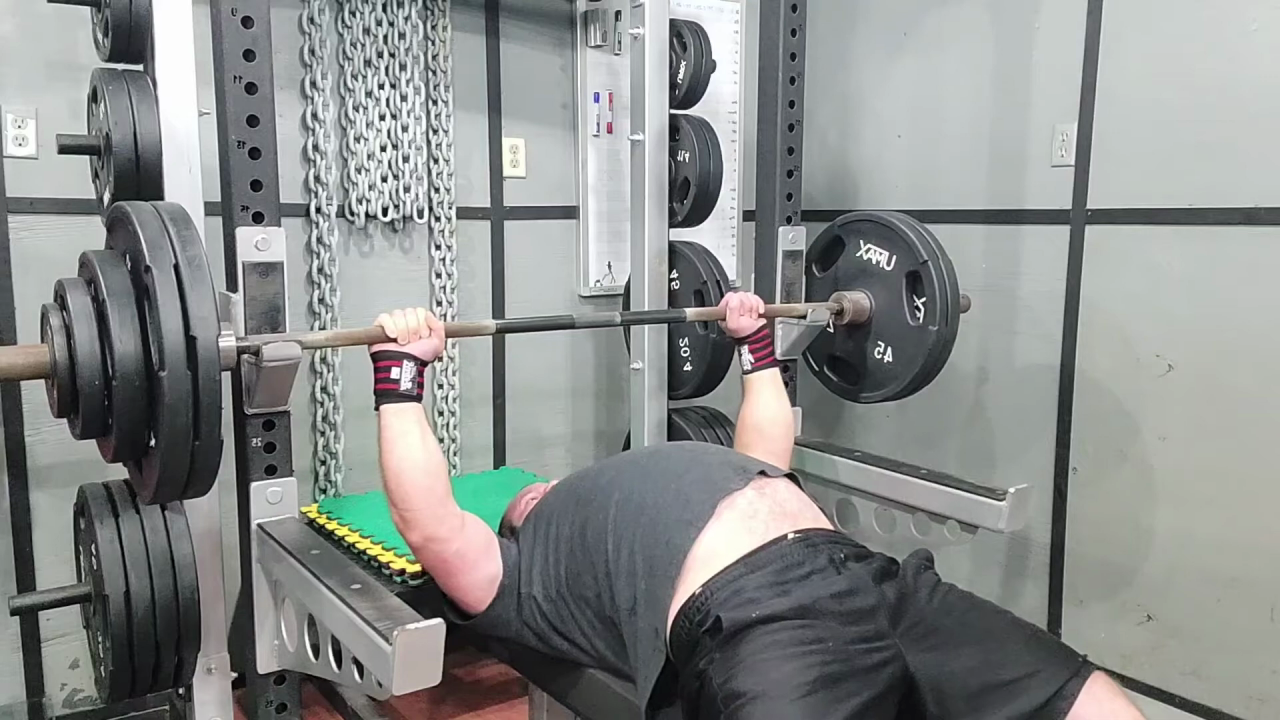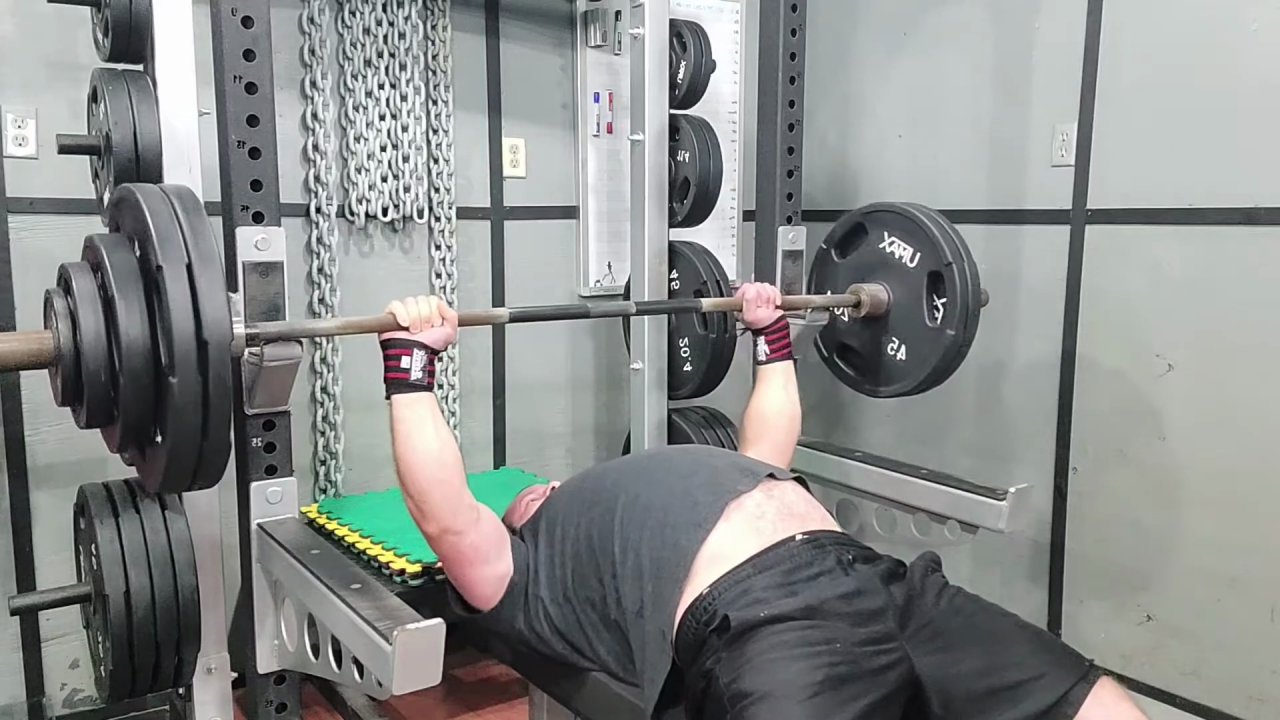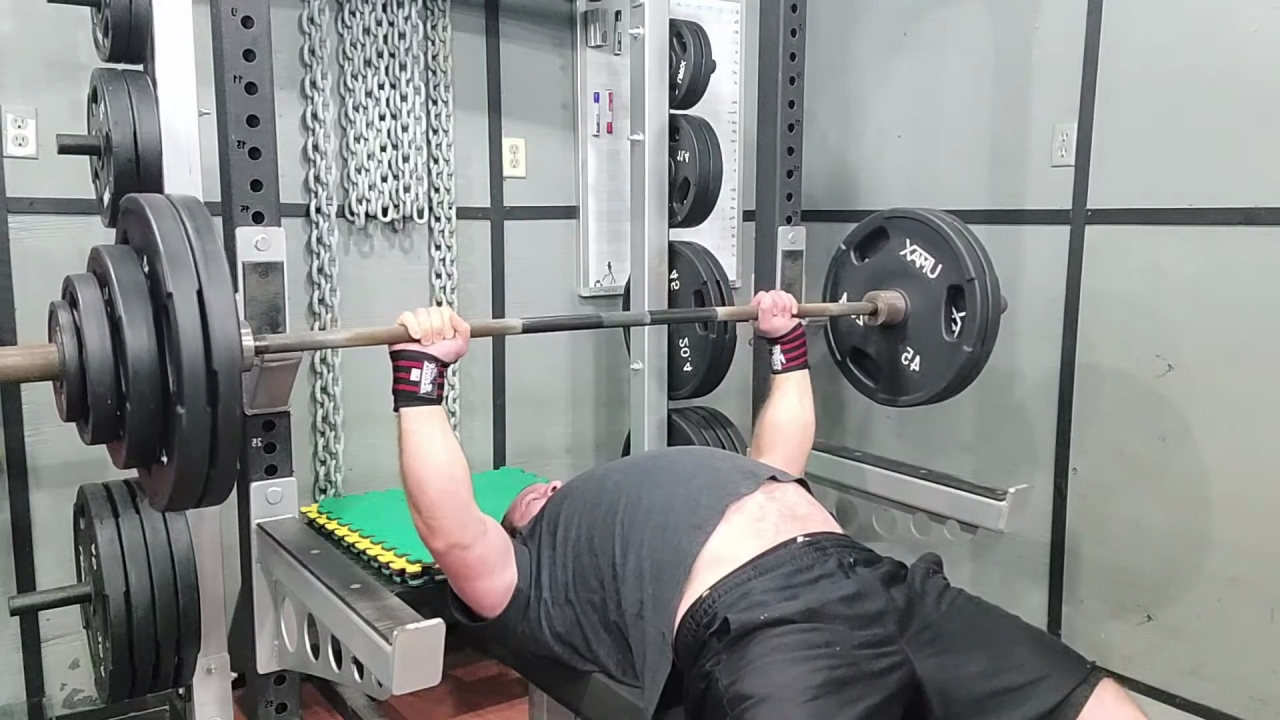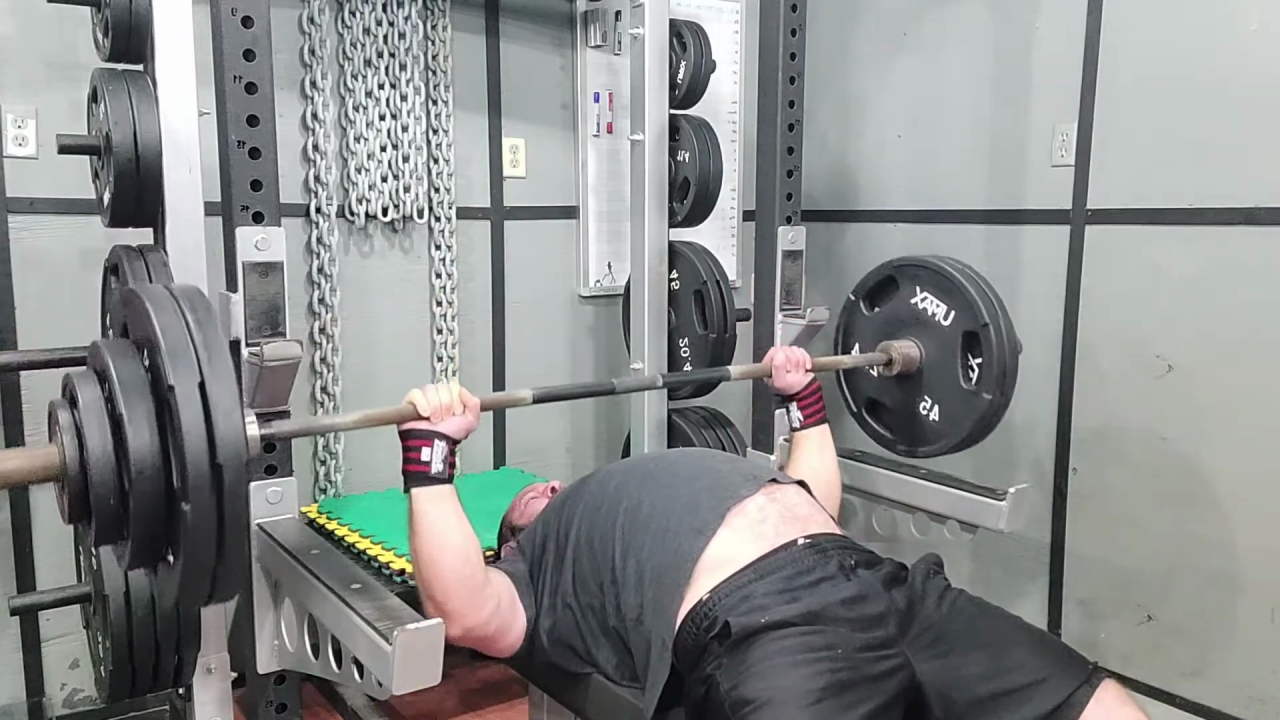
dt=1s
person 1, frame 1
left shoulder: (629, 503)
right shoulder: (527, 571)
left elbow: (766, 460)
right elbow: (430, 526)
left wrist: (757, 346)
right wrist: (400, 373)
left hip: (878, 583)
right hip: (747, 622)
person 1, frame 2
left shoulder: (647, 500)
right shoulder: (532, 574)
left elbow: (768, 451)
right elbow: (445, 513)
left wrist: (770, 334)
right wrist: (412, 362)
left hip: (879, 583)
right hip: (752, 626)
person 1, frame 3
left shoulder: (645, 505)
right shoulder: (534, 573)
left elbow: (780, 462)
right elbow: (450, 532)
left wrist: (786, 345)
right wrist: (421, 374)
left hip: (879, 584)
right hip: (753, 627)
person 1, frame 4
right shoulder: (538, 567)
left elbow: (814, 505)
right elbow: (466, 614)
left wrist: (803, 398)
right wrist: (431, 452)
left hip: (886, 586)
right hip: (752, 629)
